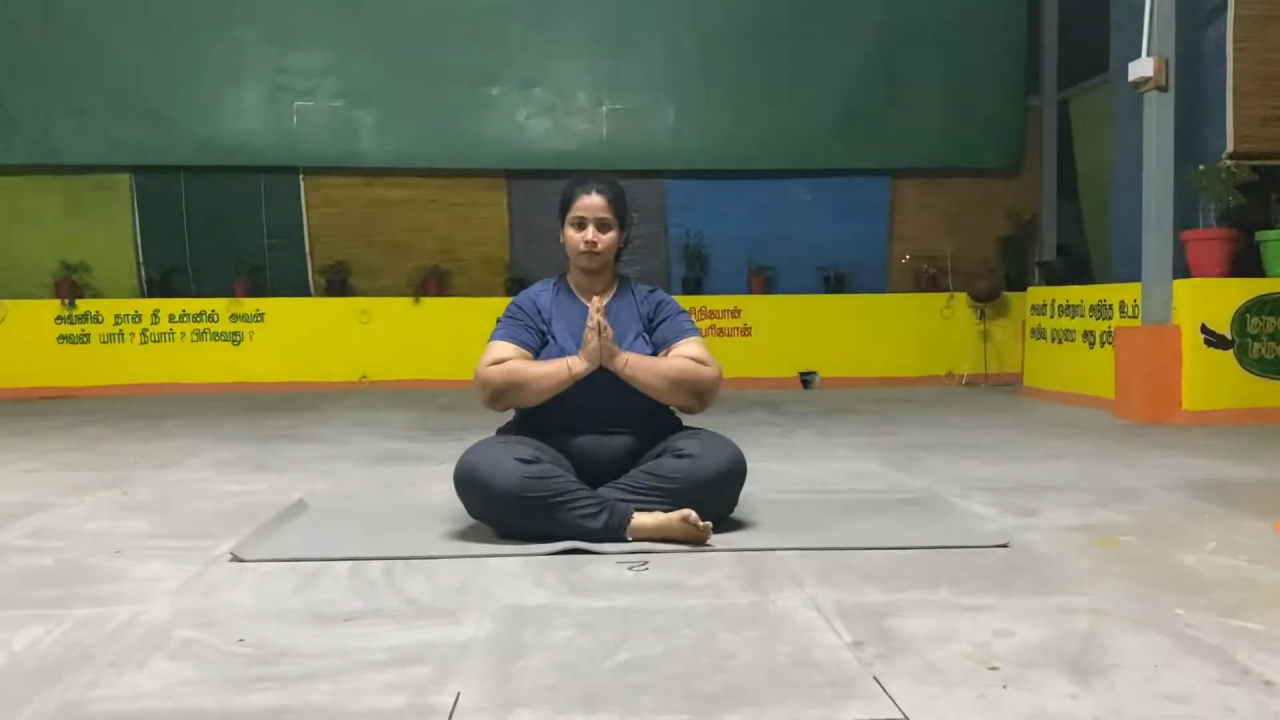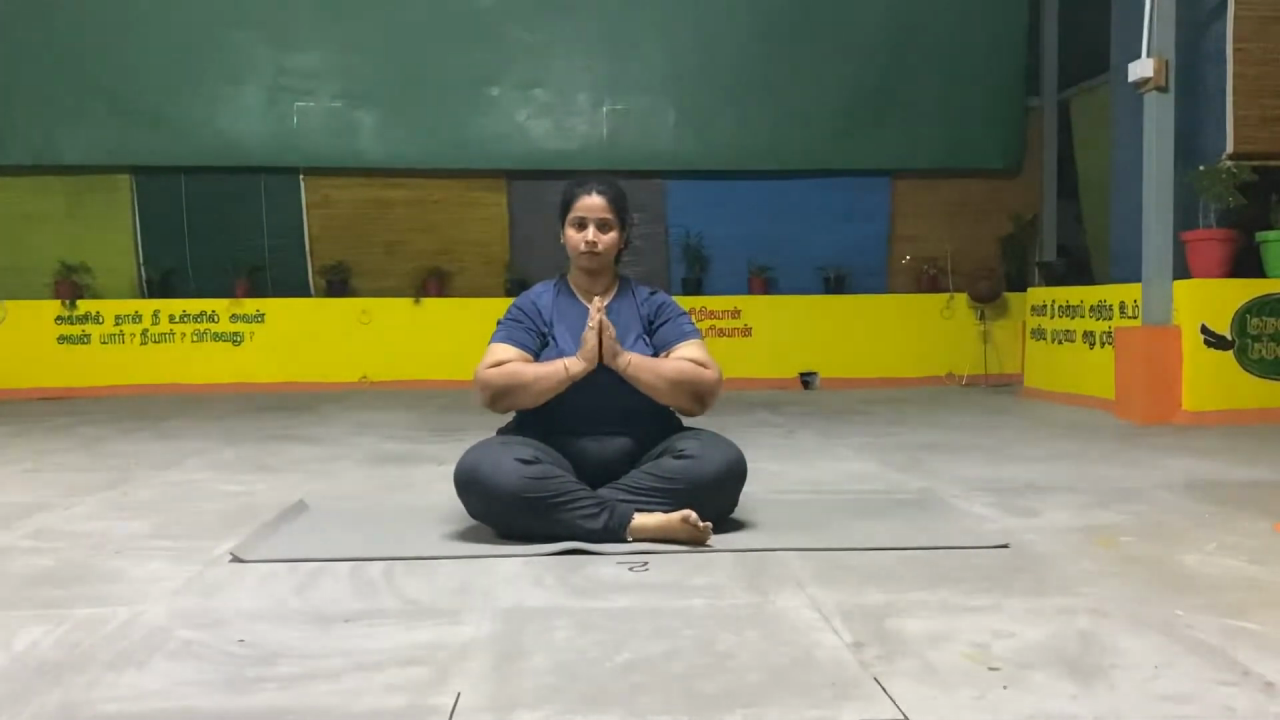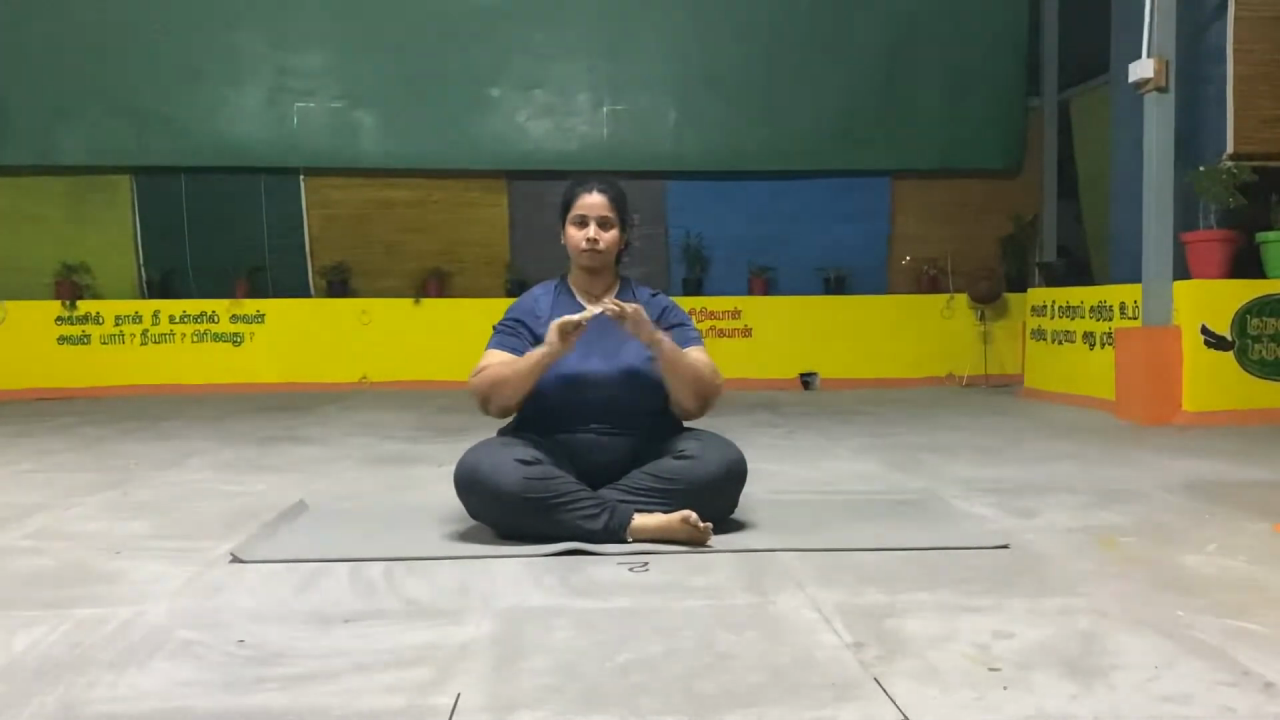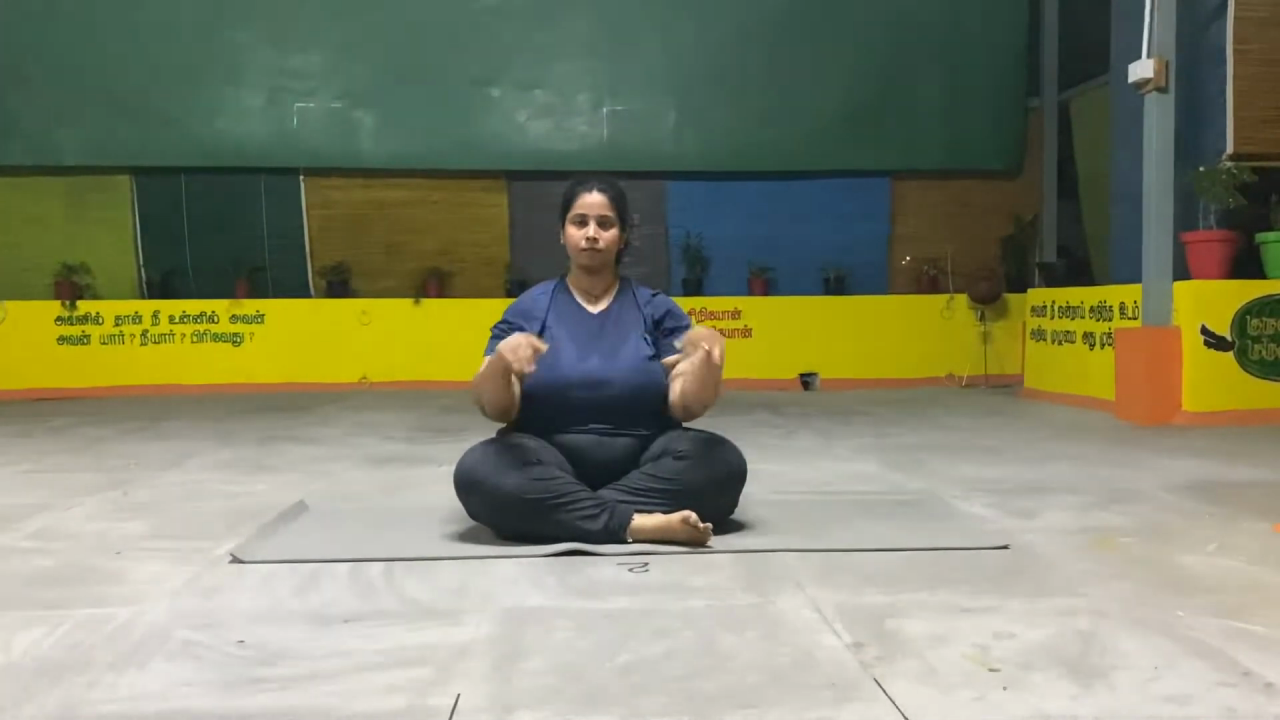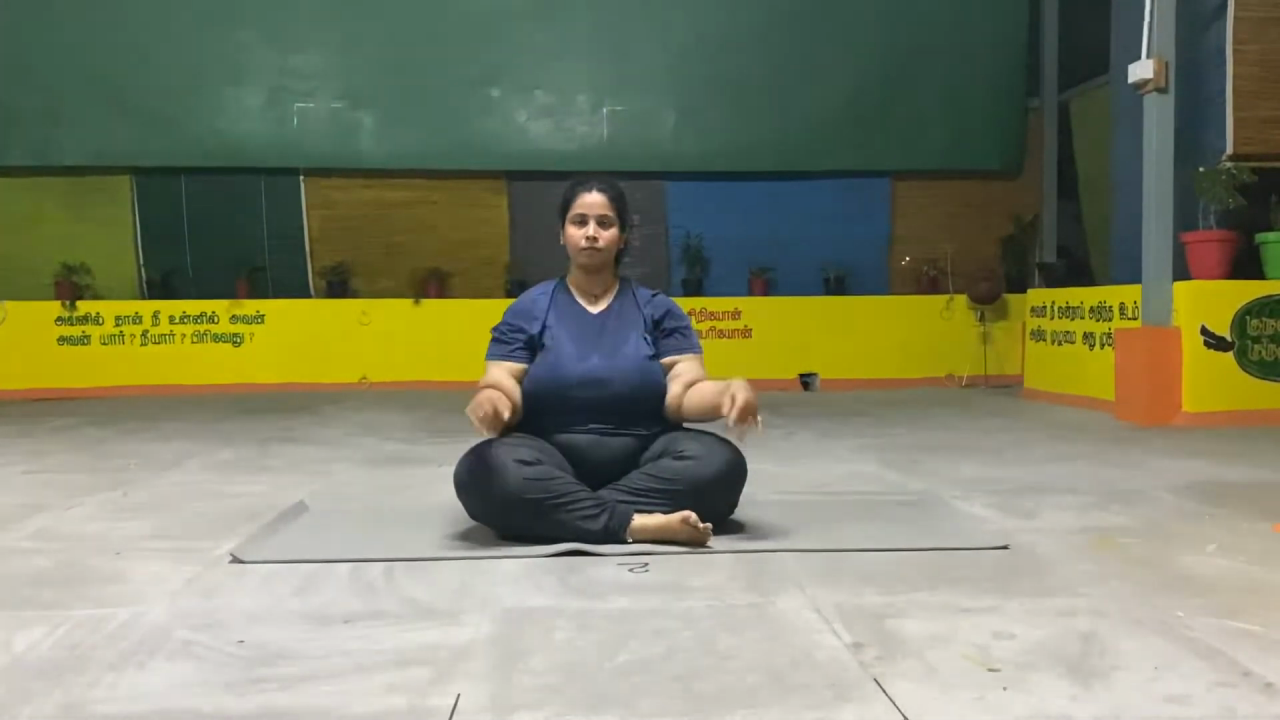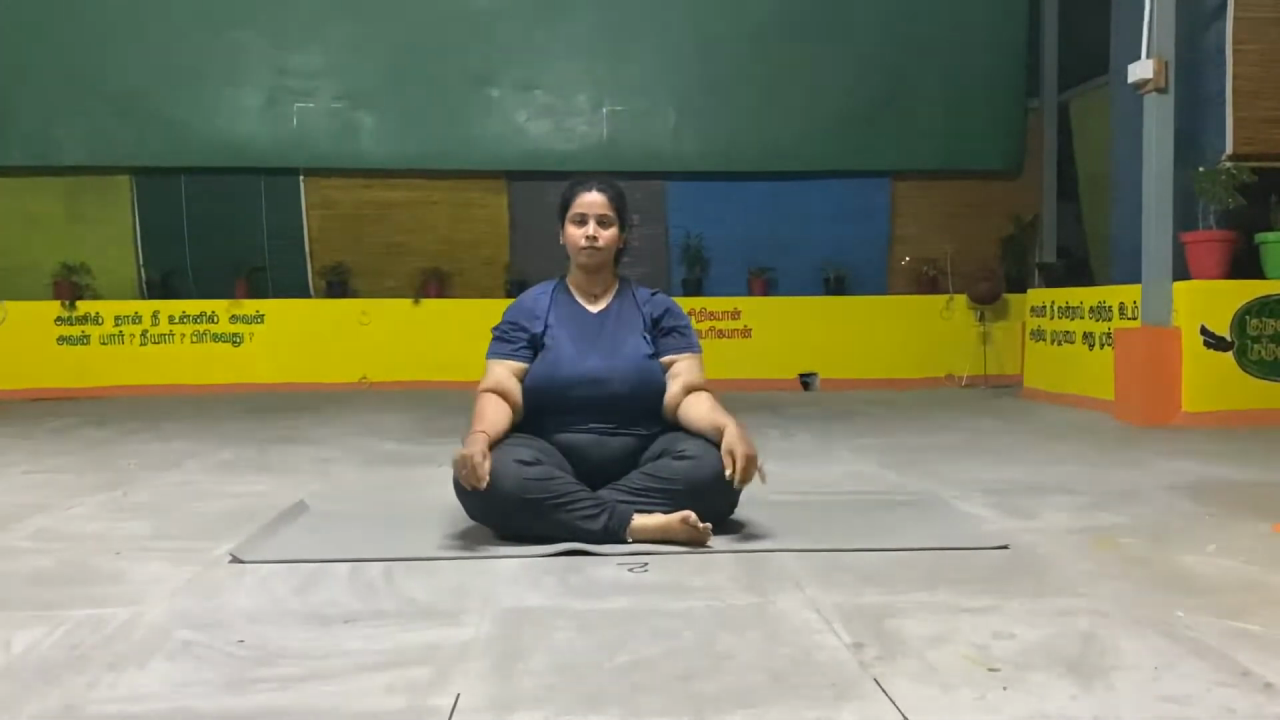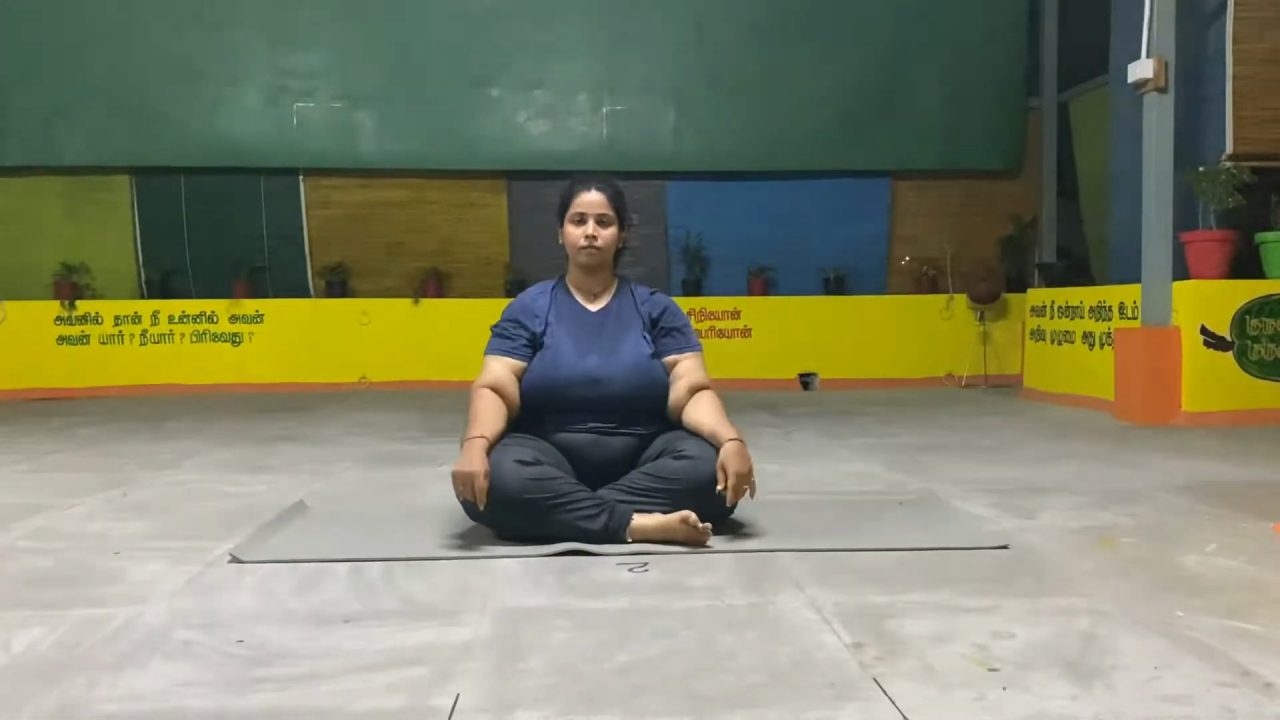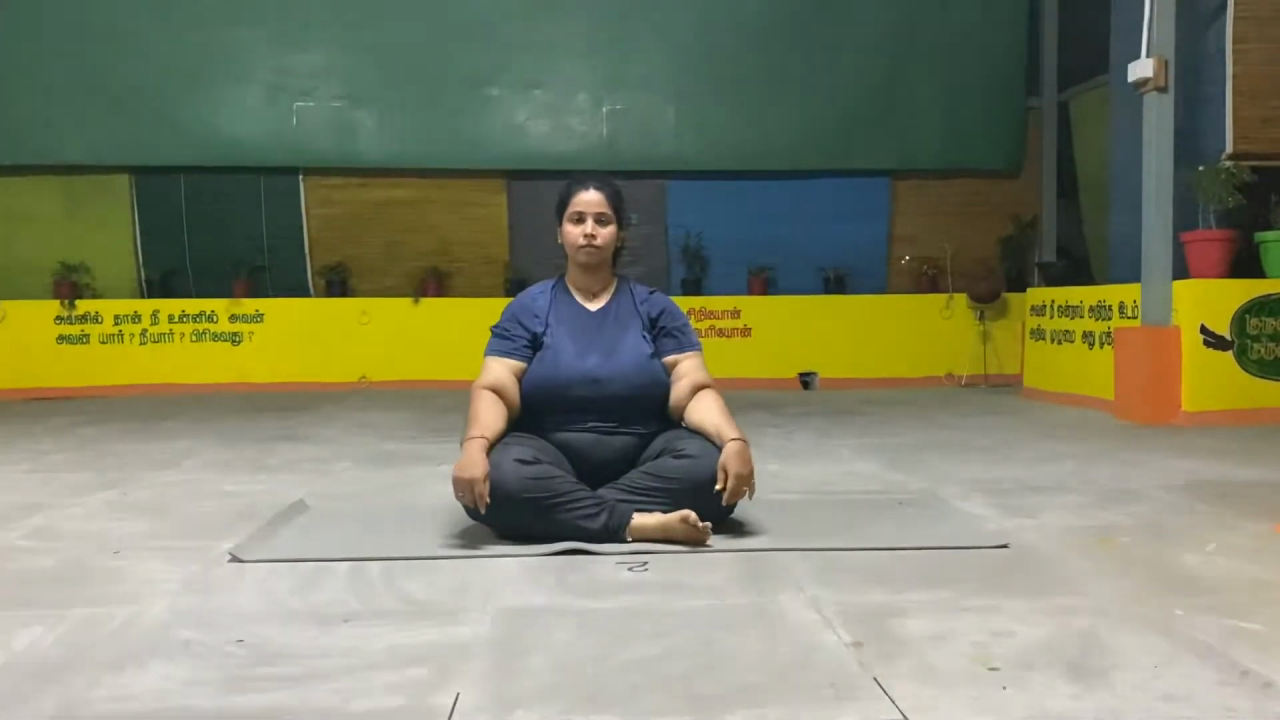
dt=0.2s
person 1, frame 1
left shoulder: (655, 304)
right shoulder: (532, 304)
left elbow: (703, 388)
right elbow: (492, 387)
left wrist: (618, 359)
right wrist: (580, 362)
left hip: (644, 460)
right hip: (551, 460)
left knee: (721, 460)
right knee: (481, 470)
left ankle: (562, 510)
right ankle: (639, 523)
person 1, frame 2
left shoulder: (656, 306)
right shoulder: (533, 305)
left elbow: (702, 393)
right elbow: (493, 390)
left wrist: (621, 358)
right wrist: (578, 363)
left hip: (646, 462)
right hip: (551, 461)
left knee: (720, 461)
right knee: (481, 470)
left ankle: (560, 510)
right ankle: (641, 523)
person 1, frame 3
left shoulder: (658, 307)
right shoulder: (532, 307)
left elbow: (695, 402)
right elbow: (489, 399)
left wrist: (657, 341)
right wrist: (548, 352)
left hip: (647, 463)
right hip: (549, 462)
left knee: (722, 463)
right knee: (481, 470)
left ankle: (562, 511)
right ankle: (641, 523)
person 1, frame 4
left shoulder: (657, 309)
right shoulder: (530, 308)
left elbow: (685, 401)
right elbow: (498, 407)
left wrist: (706, 364)
right wrist: (499, 362)
left hip: (644, 463)
right hip: (549, 464)
left knee: (722, 464)
right knee: (478, 472)
left ankle: (562, 511)
right ankle: (640, 525)
person 1, frame 5
left shoulder: (658, 309)
right shoulder: (529, 309)
left elbow: (684, 394)
right elbow: (501, 394)
left wrist: (726, 392)
right wrist: (486, 406)
left hip: (643, 462)
right hip: (552, 463)
left knee: (718, 464)
right knee: (482, 473)
left ankle: (562, 510)
right ankle: (639, 525)
person 1, frame 6
left shoulder: (658, 309)
right shoulder: (529, 308)
left elbow: (685, 394)
right elbow: (499, 393)
left wrist: (729, 428)
right wrist: (479, 436)
left hip: (643, 460)
right hip: (552, 462)
left knee: (713, 467)
right knee: (491, 477)
left ankle: (567, 511)
right ankle: (639, 525)
person 1, frame 7
left shoulder: (657, 308)
right shoulder: (529, 307)
left elbow: (690, 393)
right elbow: (494, 390)
left wrist: (731, 440)
right wrist: (475, 444)
left hip: (643, 460)
right hip: (550, 461)
left knee: (711, 468)
right knee: (493, 478)
left ankle: (560, 511)
right ankle: (640, 524)
person 1, frame 8
left shoulder: (656, 308)
right shoulder: (529, 308)
left elbow: (693, 392)
right elbow: (494, 391)
left wrist: (734, 441)
right wrist: (475, 446)
left hip: (643, 460)
right hip: (551, 461)
left knee: (712, 466)
right knee: (494, 476)
left ankle: (564, 511)
right ankle: (640, 524)
